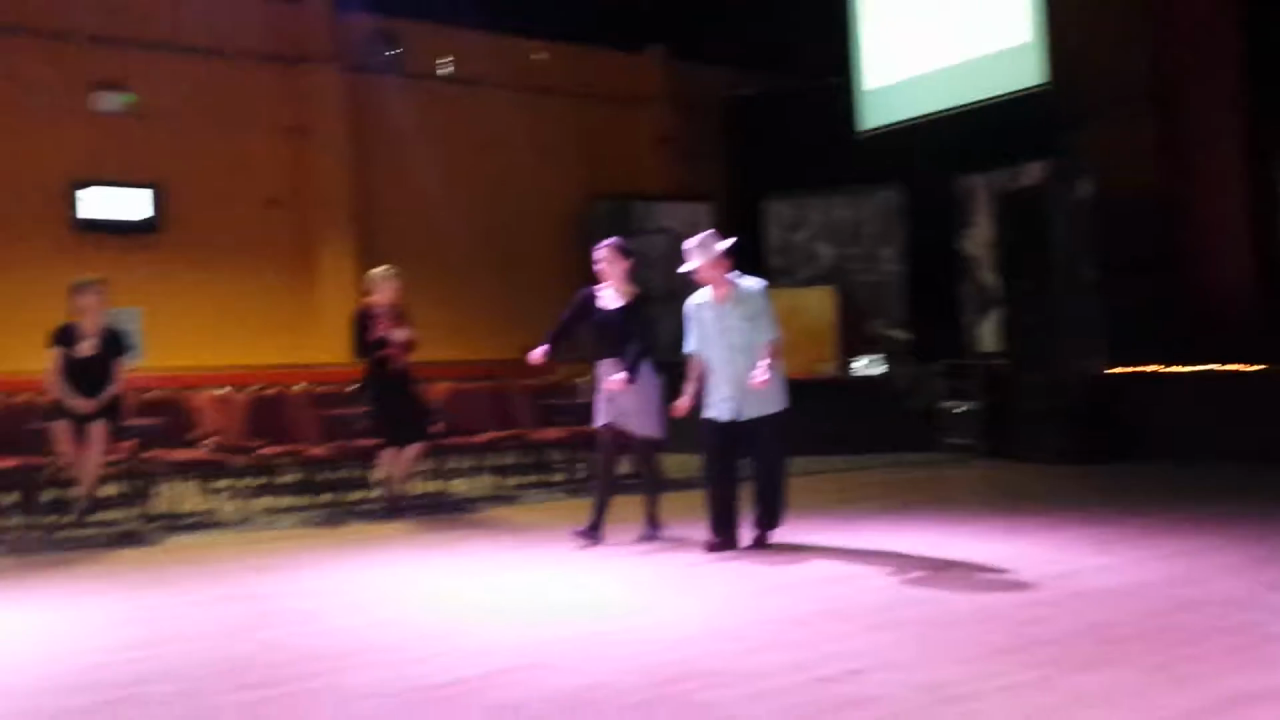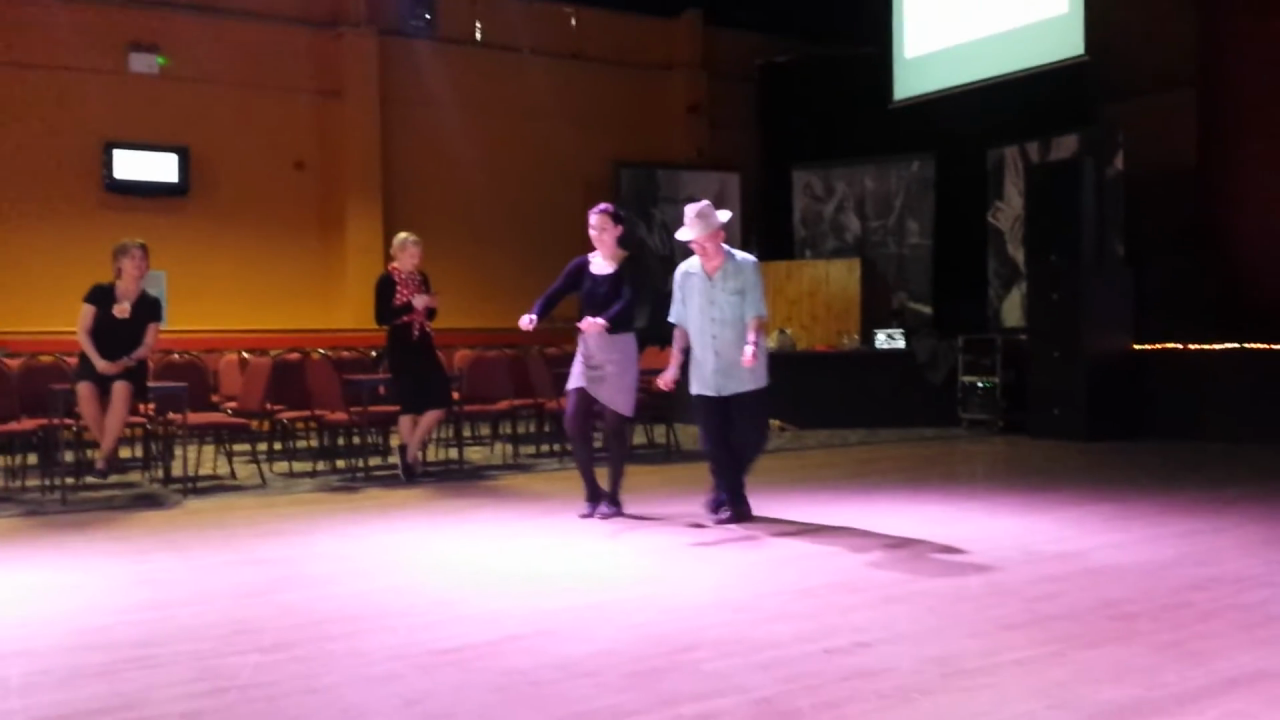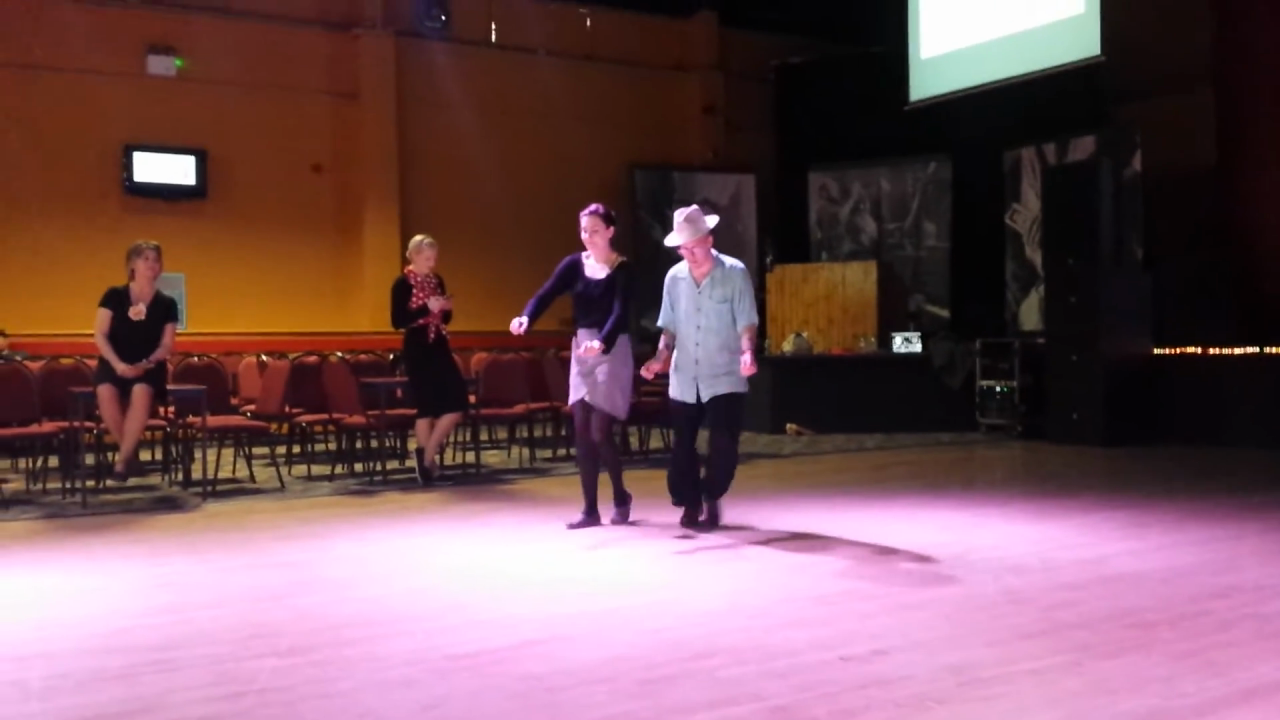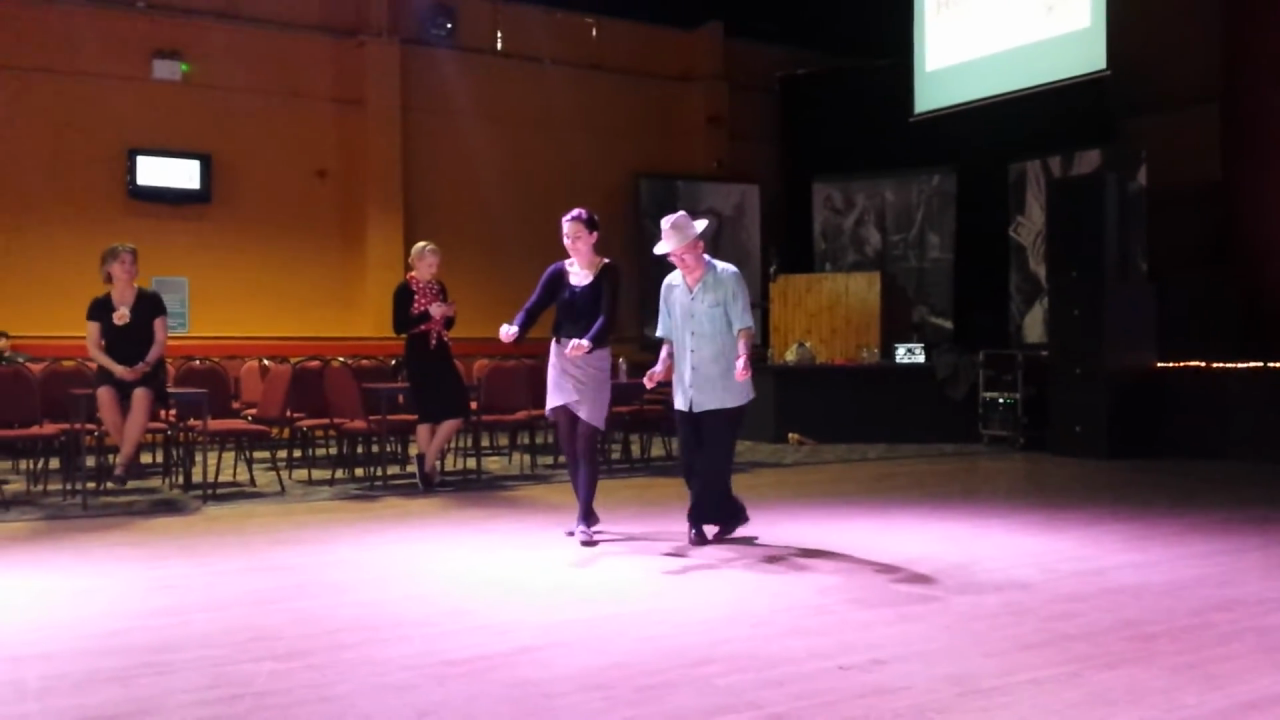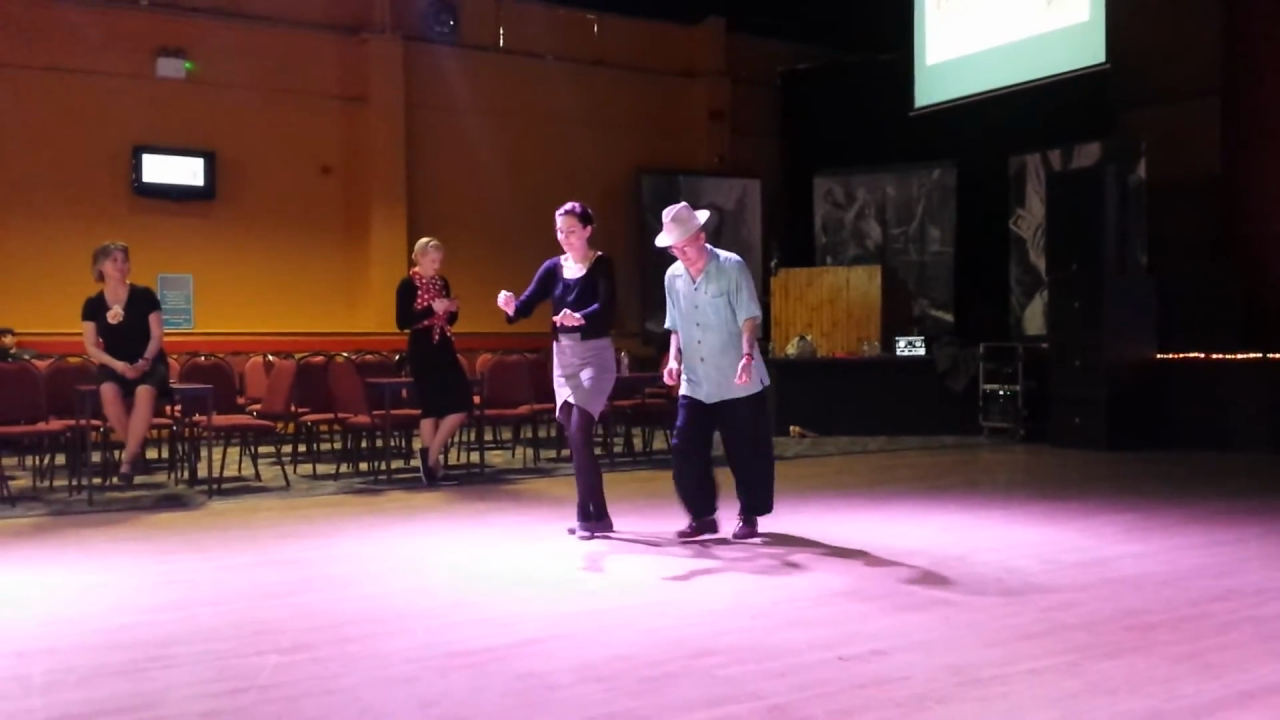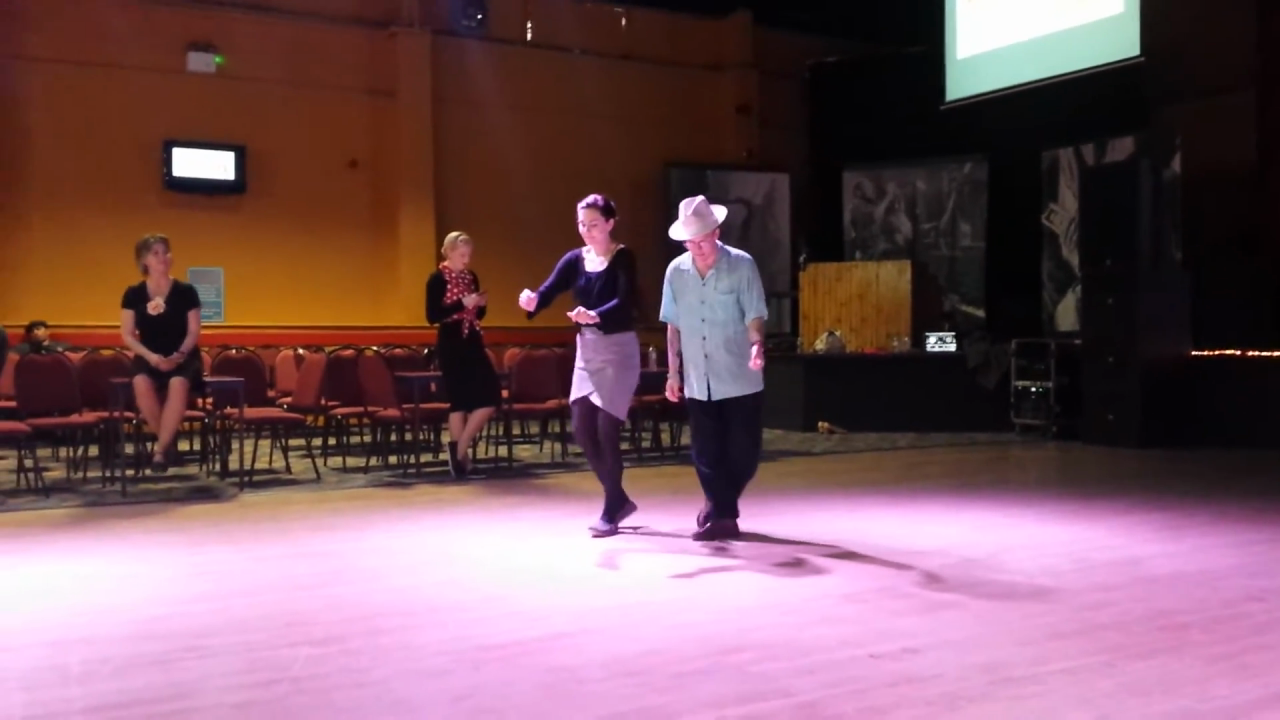
dt=0.5s
person 1, frame 1
left shoulder: (754, 291)
right shoulder: (695, 304)
left elbow: (769, 338)
right elbow: (697, 354)
left wrist: (766, 365)
right wrist: (689, 393)
left hip: (761, 398)
right hip: (719, 401)
left knee: (767, 463)
right knee: (718, 464)
left ankle: (764, 526)
right ankle: (724, 531)
person 1, frame 2
left shoulder: (746, 267)
right shoulder: (684, 273)
left elbow: (755, 315)
right elbow: (682, 325)
left wrist: (752, 344)
right wrist: (674, 366)
left hip: (743, 373)
right hip: (705, 375)
left knee: (748, 437)
right knee: (716, 441)
left ankle: (726, 494)
right ankle: (734, 500)
person 1, frame 3
left shoulder: (735, 273)
right shoulder: (674, 278)
left elbow: (746, 323)
right elbow: (670, 327)
left wrist: (747, 352)
right wrist: (660, 358)
left hip: (724, 376)
right hip: (684, 378)
left knee: (723, 440)
right knee: (683, 446)
left ankle: (711, 498)
right ankle: (690, 504)
person 1, frame 4
left shoulder: (728, 278)
right shoulder: (669, 286)
left elbow: (743, 327)
left wrist: (743, 357)
right wrist: (661, 367)
left hip: (724, 388)
right hip: (686, 390)
left knee: (714, 458)
right knee: (692, 459)
left ankle: (700, 521)
right ankle: (728, 513)
person 1, frame 5
left shoulder: (732, 267)
right shoulder: (672, 277)
left elbow: (749, 318)
left wrist: (747, 356)
right wrist: (674, 360)
left hip: (737, 380)
right hip: (695, 380)
left knee: (748, 449)
right knee: (684, 443)
left ankle: (749, 514)
right ankle: (703, 515)
person 1, frame 6
left shoulder: (742, 265)
right shoulder: (676, 271)
left elbow: (755, 315)
right elbow: (674, 325)
left wrist: (756, 345)
right wrist: (673, 370)
left hip: (739, 378)
right hip: (698, 380)
left knee: (743, 450)
right knee: (708, 453)
left ankle: (719, 507)
right ankle: (722, 517)
person 2, frame 1
left shoulder: (637, 300)
right shoulder: (590, 297)
left elbow: (640, 342)
right elbow: (567, 324)
left wrist: (627, 374)
right wrist: (546, 347)
left hip: (637, 378)
right hip: (605, 379)
left knee: (643, 452)
right knee: (606, 454)
left ankle: (652, 520)
right ankle: (596, 524)
person 2, frame 2
left shoulder: (629, 265)
right shoulder: (582, 265)
left elbow: (628, 302)
right elbow: (555, 293)
left wrist: (604, 321)
right wrist: (535, 314)
left hip: (619, 348)
right hip: (587, 350)
left knee: (613, 427)
right knee: (573, 421)
left ankle: (613, 498)
right ankle: (592, 493)
person 2, frame 3
left shoulder: (622, 269)
right shoulder: (574, 264)
left elbow: (620, 312)
right elbow: (547, 294)
left wrist: (602, 342)
right wrist: (526, 318)
left hip: (612, 351)
right hip: (581, 352)
left knee: (601, 431)
right knee: (582, 434)
left ankle: (620, 496)
right ankle: (591, 510)
person 2, frame 4
left shoulder: (607, 272)
right shoulder: (557, 271)
left elbow: (607, 317)
right elbow: (534, 307)
left wrist: (587, 343)
right wrist: (515, 329)
left hip: (594, 361)
right hip: (561, 359)
left knee: (586, 441)
right knee: (567, 440)
left ankle: (583, 519)
right ankle: (586, 511)
person 2, frame 5
left shoulder: (601, 264)
right shoulder: (552, 268)
left elbow: (606, 306)
right elbow: (529, 302)
left wrist: (580, 317)
right wrist: (511, 306)
left hip: (595, 353)
right hip: (563, 356)
left knee: (580, 432)
right knee: (577, 440)
left ankle: (584, 515)
right ankle: (599, 514)
person 2, frame 6
left shoulder: (623, 258)
right shoulder: (574, 259)
left elbow: (624, 302)
right elbow: (549, 291)
left wrist: (594, 316)
right wrist: (532, 301)
left hip: (618, 349)
right hip: (587, 351)
left knee: (608, 432)
right knee: (584, 432)
left ankle: (610, 514)
right ankle: (620, 501)
person 3, frame 1
left shoulder: (397, 311)
right shoulder: (366, 314)
right elbow: (362, 351)
left wrist: (407, 339)
right wrist: (390, 339)
left hip: (401, 376)
right hip: (380, 378)
left knee: (418, 432)
right knee: (392, 435)
left ankle: (394, 482)
right ankle: (391, 487)
person 3, frame 2
left shoulder: (421, 278)
right shoulder: (386, 280)
right elbow: (381, 318)
left wrist: (431, 306)
right wrist: (410, 306)
left hip: (423, 343)
right hip: (400, 346)
left knee: (440, 399)
right knee: (409, 402)
left ankle: (410, 450)
right ankle: (409, 455)
person 3, frame 3
left shoulder: (437, 281)
right shoulder: (403, 283)
right elbow: (397, 321)
left wrist: (447, 309)
right wrist: (426, 308)
left hip: (439, 346)
right hip: (417, 349)
left knee: (457, 402)
right knee: (426, 406)
left ankle: (427, 455)
right ankle: (426, 461)
person 3, frame 4
left shoulder: (439, 287)
right shoulder: (404, 289)
right elbow: (399, 327)
left wrist: (450, 315)
right wrist: (428, 314)
left hip: (441, 353)
right hip: (419, 354)
left knee: (458, 408)
right knee: (427, 411)
left ankle: (427, 463)
right ankle: (427, 468)
person 3, frame 5
left shoulder: (442, 282)
right shoulder: (408, 285)
right elbow: (402, 322)
left wrist: (452, 309)
right wrist: (431, 309)
left hip: (444, 347)
right hip: (422, 349)
left knee: (461, 402)
right knee: (431, 406)
left ankle: (431, 456)
right ankle: (431, 463)
person 3, frame 6
left shoulder: (471, 277)
right shoulder: (437, 279)
right elbow: (432, 316)
left wrist: (481, 305)
right wrist: (460, 303)
left hip: (473, 342)
right hip: (451, 344)
left knee: (490, 397)
right knee: (460, 400)
left ankle: (459, 451)
right ankle: (459, 457)
person 4, frame 1
left shoulder: (114, 337)
right shoulder: (64, 333)
left elbow: (118, 378)
right elbow: (55, 374)
left wrist: (101, 400)
right wrist: (72, 399)
left hip: (102, 403)
right hip: (70, 402)
left knee: (98, 428)
right knee: (62, 427)
left ankle: (86, 490)
right ankle: (83, 485)
person 4, frame 2
left shoulder: (151, 304)
right shoulder: (99, 293)
left elbow: (148, 345)
right elbow: (82, 332)
left wrist: (126, 361)
right wrist: (98, 361)
left hip: (129, 365)
right hip: (94, 361)
left knee: (121, 389)
right knee: (85, 390)
left ankle: (103, 456)
right ankle: (107, 447)
person 4, frame 3
left shoulder: (167, 304)
right shoulder: (114, 295)
left elbow: (167, 345)
right elbow: (100, 336)
left wrist: (146, 363)
right wrist: (117, 364)
left hip: (148, 367)
right hip: (113, 363)
left knee: (141, 393)
right knee: (106, 392)
left ankle: (123, 458)
right ankle: (128, 450)
person 4, frame 4
left shoulder: (151, 300)
right shoulder: (98, 305)
left elbow: (161, 341)
right elbow: (93, 347)
left wrist: (144, 365)
right wrist: (115, 367)
left hip: (147, 368)
right hip: (113, 368)
left knee: (141, 396)
right knee: (105, 395)
left ankle: (123, 460)
right ankle: (130, 453)
person 4, frame 5
left shoulder: (144, 295)
right shoulder: (92, 304)
left elbow: (157, 335)
right elbow: (91, 346)
left wrist: (144, 362)
right wrist: (117, 364)
left hip: (148, 363)
right hip: (113, 364)
left knee: (144, 392)
right knee: (108, 392)
left ankle: (128, 457)
right ankle: (134, 448)
person 4, frame 6
left shoulder: (185, 291)
right shoulder: (133, 294)
left elbow: (194, 331)
right elbow: (127, 335)
left wrist: (180, 355)
right wrist: (151, 357)
left hip: (182, 358)
right hip: (148, 357)
left knee: (178, 384)
right knee: (142, 384)
left ankle: (160, 448)
right ankle: (167, 440)
